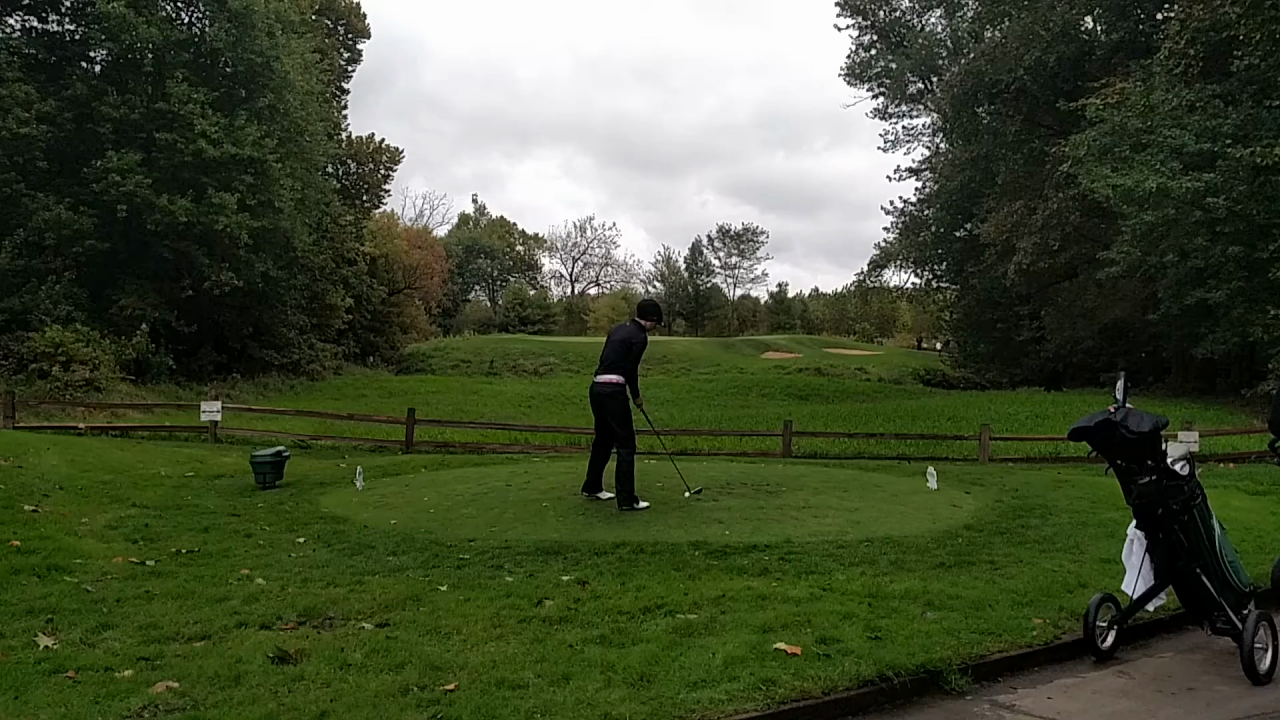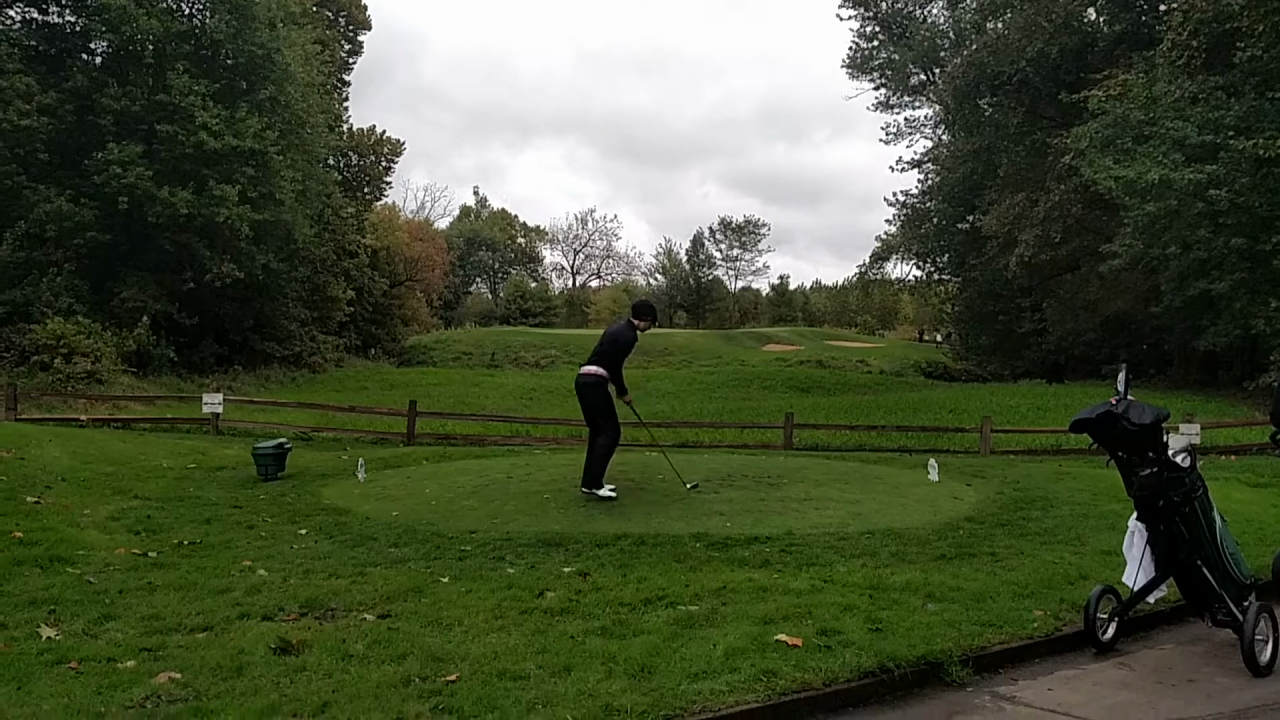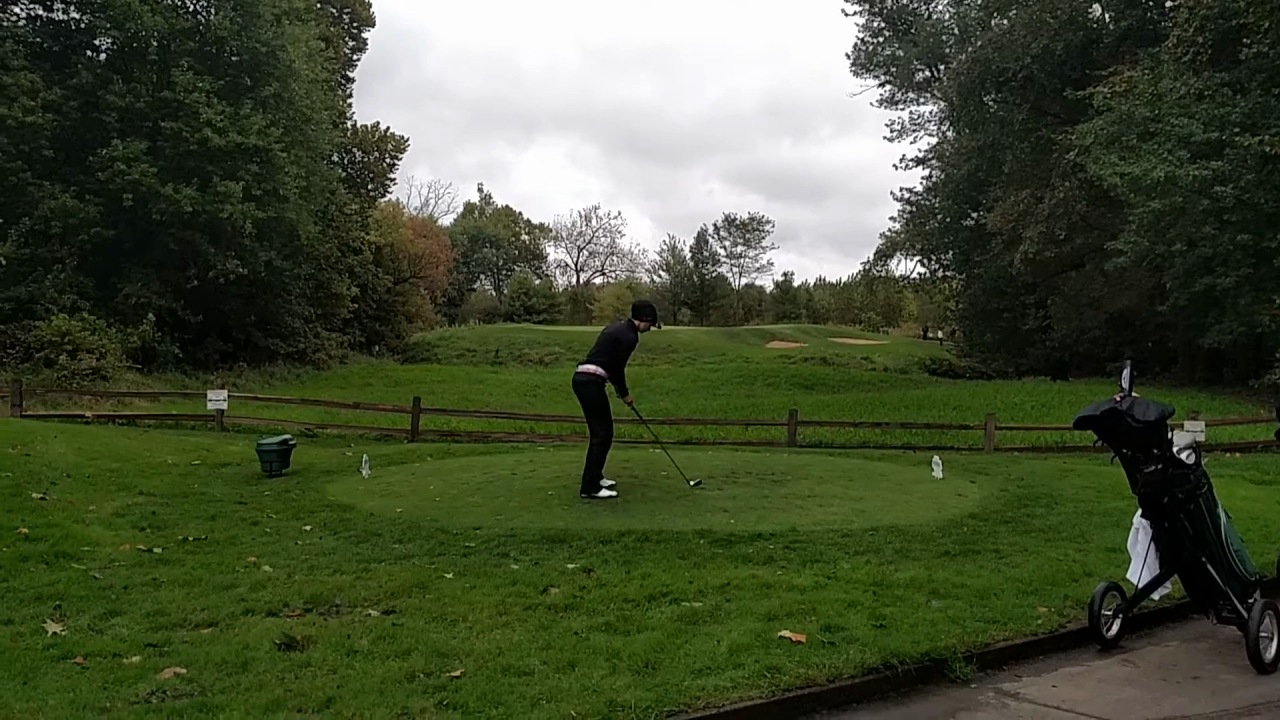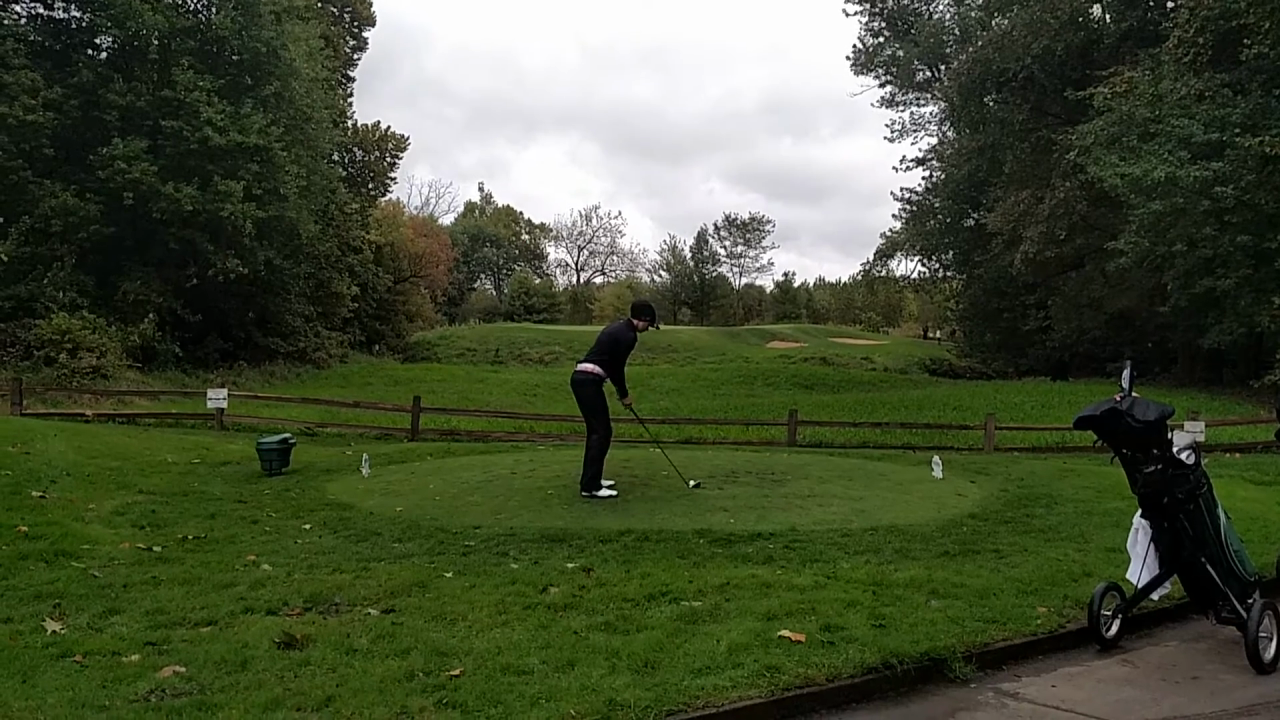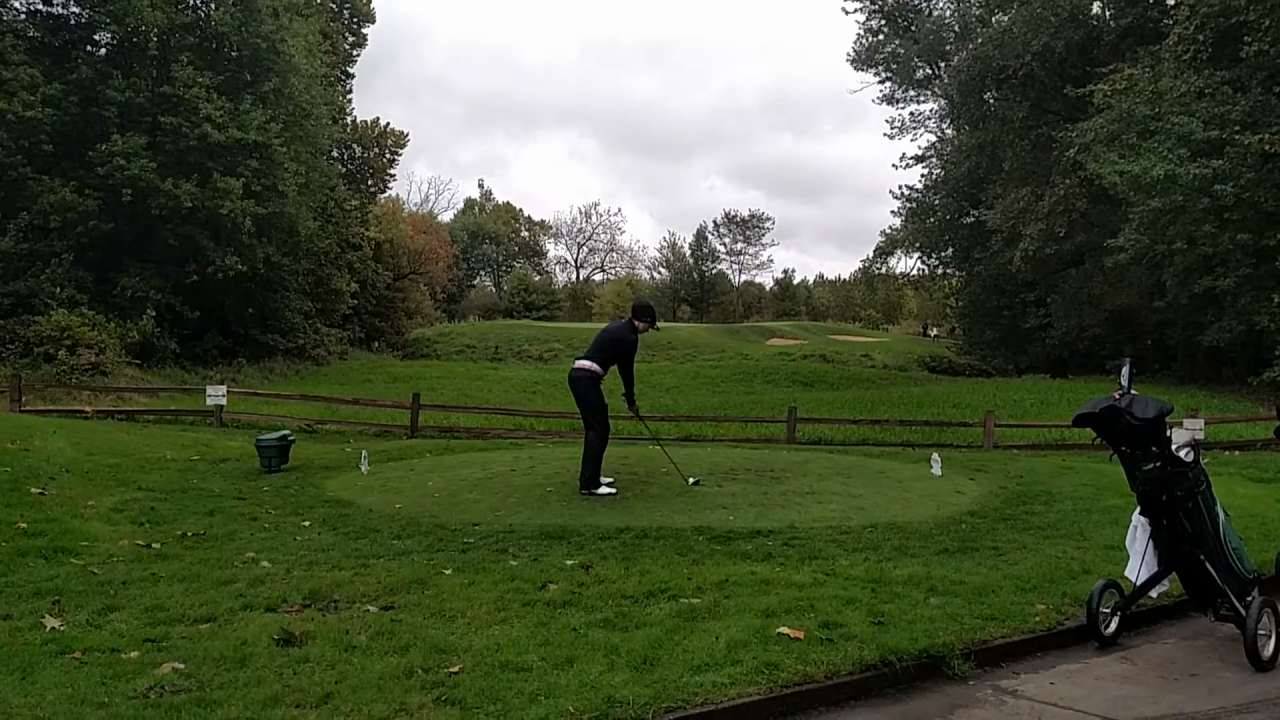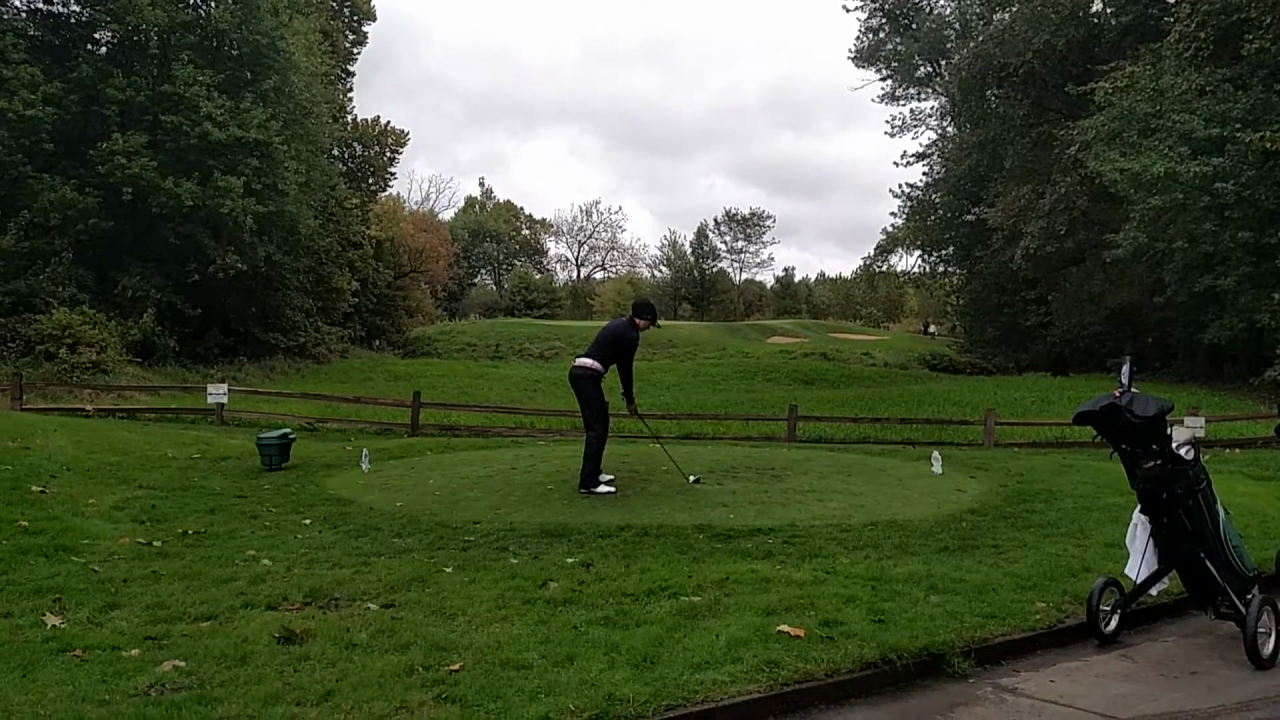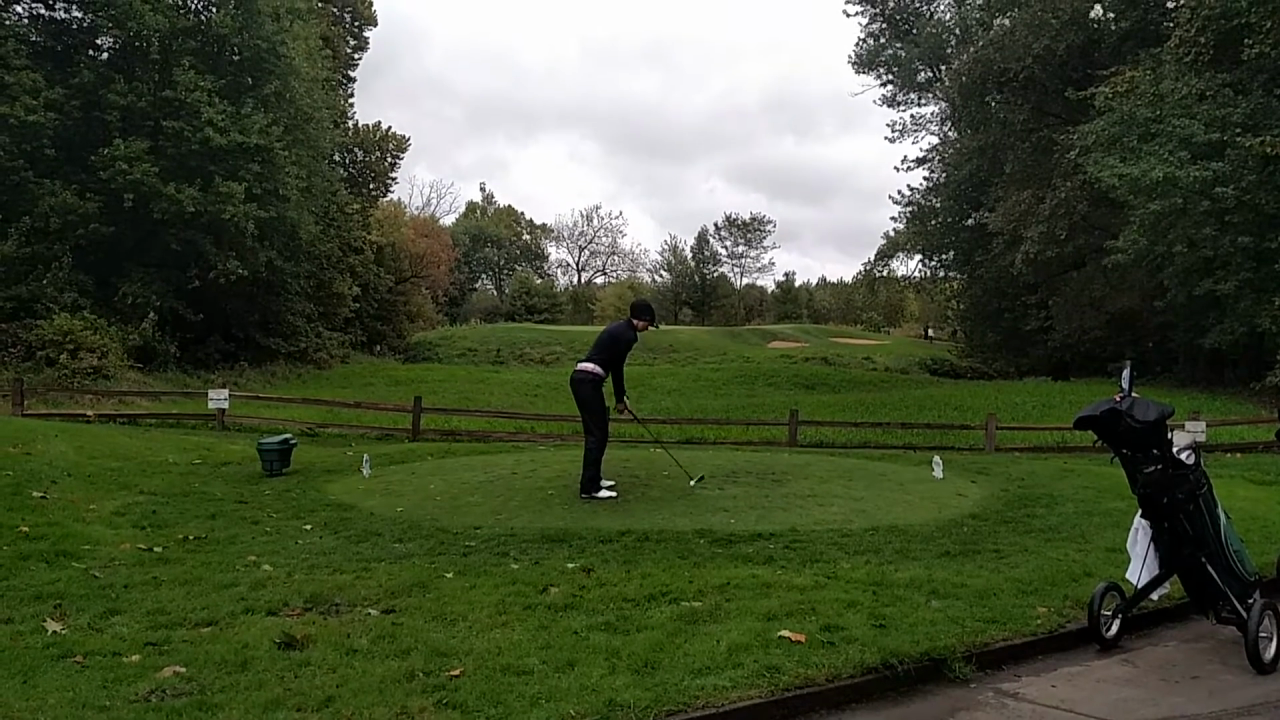
dt=0.4s
person 1, frame 1
left shoulder: (618, 329)
right shoulder: (639, 337)
right elbow: (630, 369)
right wrist: (636, 395)
left hip: (597, 387)
right hip: (612, 391)
left knee: (603, 439)
right knee: (626, 444)
left ankle: (592, 486)
right ankle: (627, 499)
person 1, frame 2
left shoulder: (619, 327)
right shoulder: (628, 335)
right elbow: (615, 366)
left wrist: (619, 390)
right wrist: (623, 392)
left hip: (585, 379)
right hip: (594, 383)
left knee: (598, 431)
right knee: (610, 432)
left ankle: (592, 480)
right ankle: (591, 483)
person 1, frame 3
left shoulder: (618, 327)
right shoulder: (629, 336)
right elbow: (617, 368)
left wrist: (620, 390)
right wrist: (624, 393)
left hip: (582, 378)
right hip: (591, 382)
left knee: (599, 431)
right knee: (603, 433)
left ankle: (593, 478)
right ankle: (590, 487)
person 1, frame 4
left shoulder: (617, 327)
right shoulder: (628, 336)
right elbow: (617, 367)
left wrist: (621, 391)
right wrist: (624, 394)
left hip: (581, 377)
right hip: (589, 380)
left knee: (596, 430)
right knee: (602, 432)
left ankle: (590, 478)
right ankle: (590, 486)
person 1, frame 5
left shoulder: (619, 326)
right shoulder: (629, 337)
left elbow: (622, 367)
right elbow: (627, 369)
left wrist: (629, 395)
right wrist: (631, 401)
left hip: (579, 375)
right hip: (587, 378)
left knee: (594, 428)
right knee: (600, 429)
left ankle: (590, 475)
right ankle: (590, 483)
person 1, frame 6
left shoulder: (620, 324)
right shoulder: (630, 334)
left elbow: (621, 364)
right elbow: (626, 369)
left wrist: (629, 393)
right wrist: (630, 400)
left hip: (581, 373)
right hip: (587, 376)
left knee: (596, 426)
right knee: (598, 428)
left ankle: (592, 473)
right ankle: (588, 483)
person 1, frame 7
left shoulder: (619, 328)
right shoulder: (627, 335)
right elbow: (616, 368)
left wrist: (621, 396)
right wrist: (620, 399)
left hip: (582, 377)
right hip: (588, 380)
left knee: (595, 431)
right knee: (598, 433)
left ankle: (592, 479)
right ankle: (589, 487)
